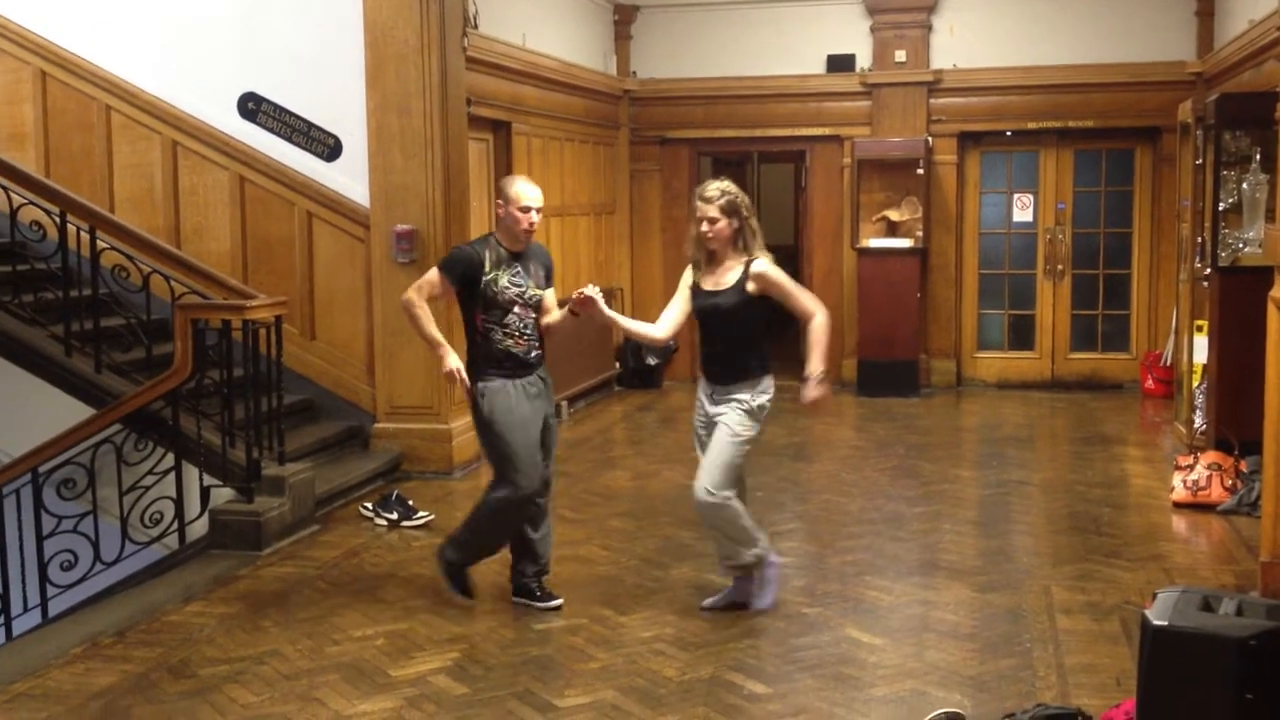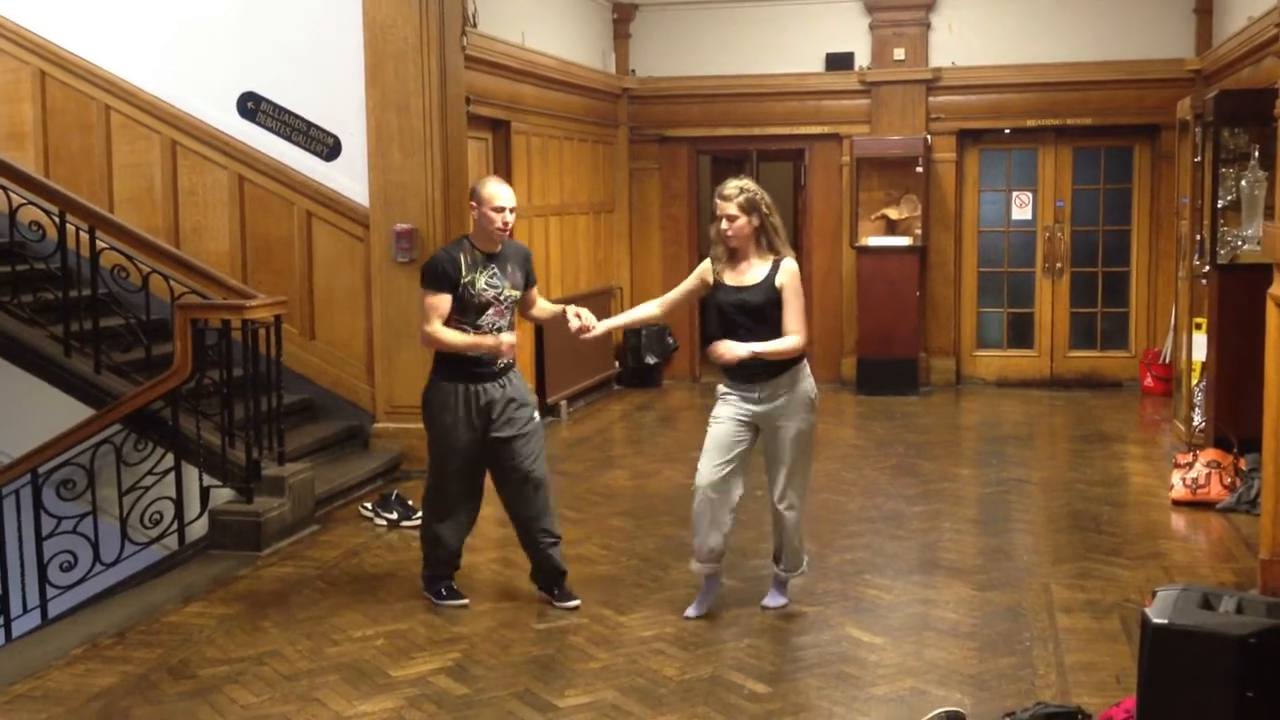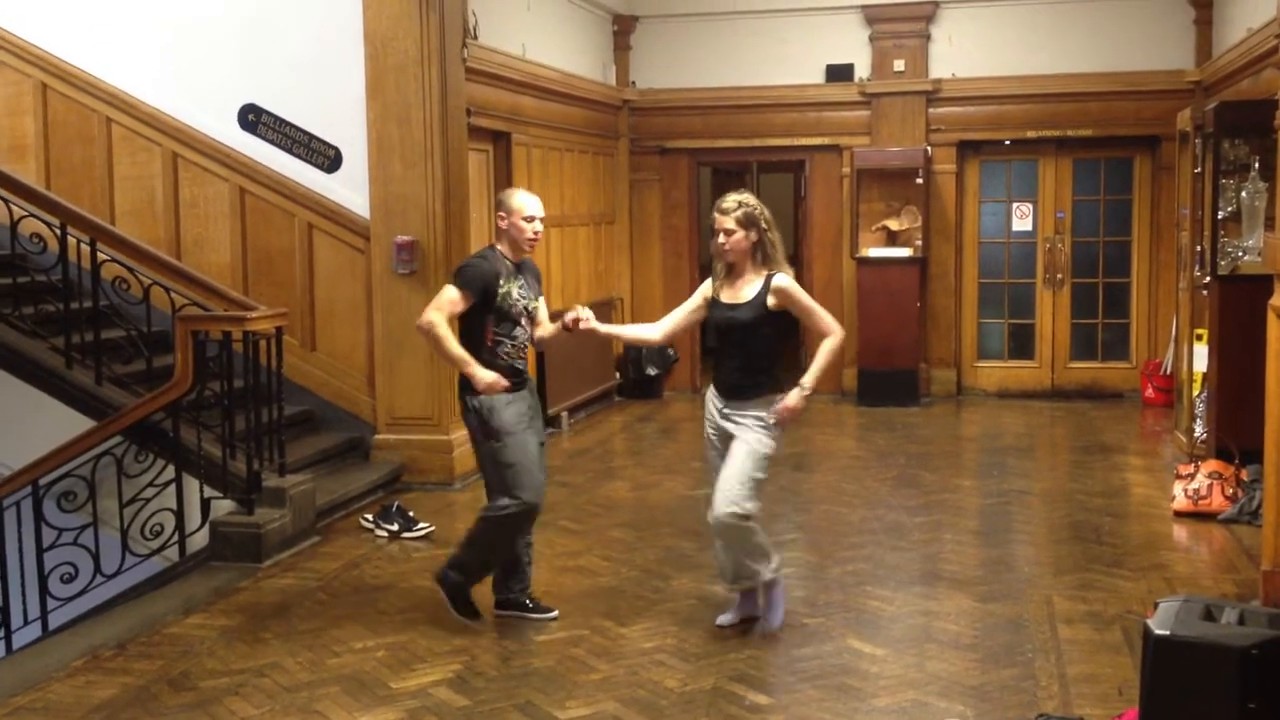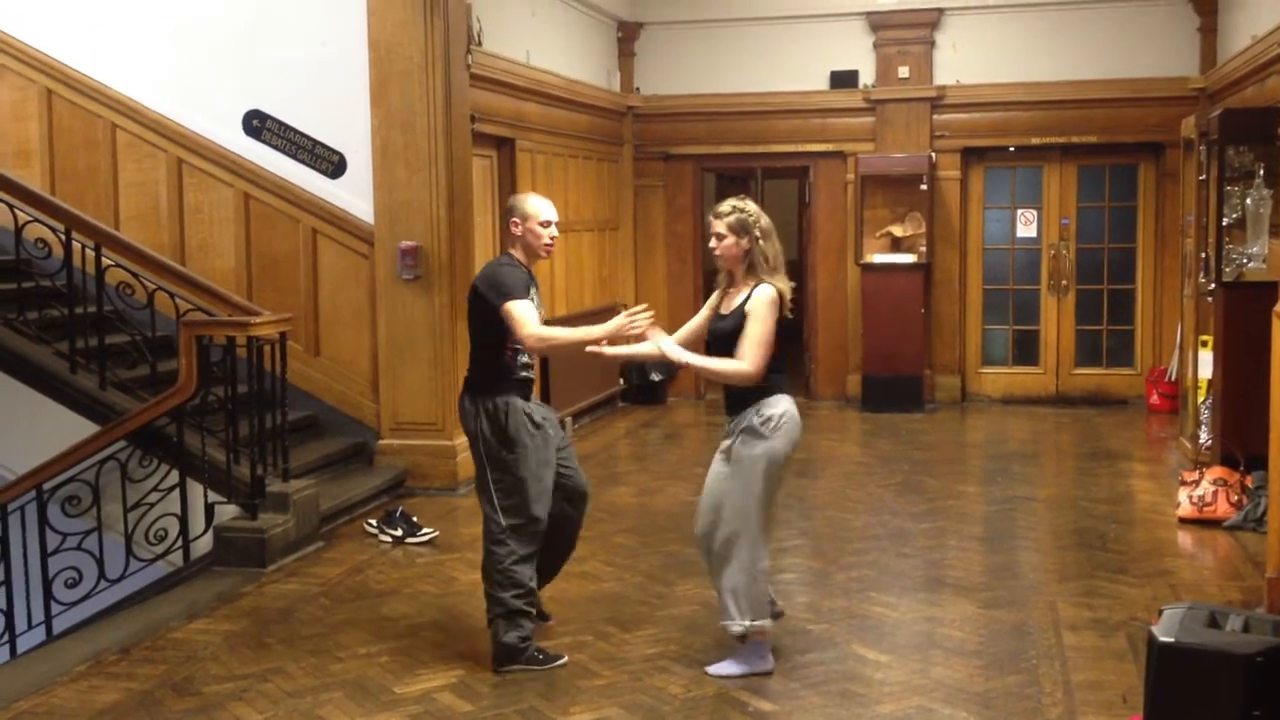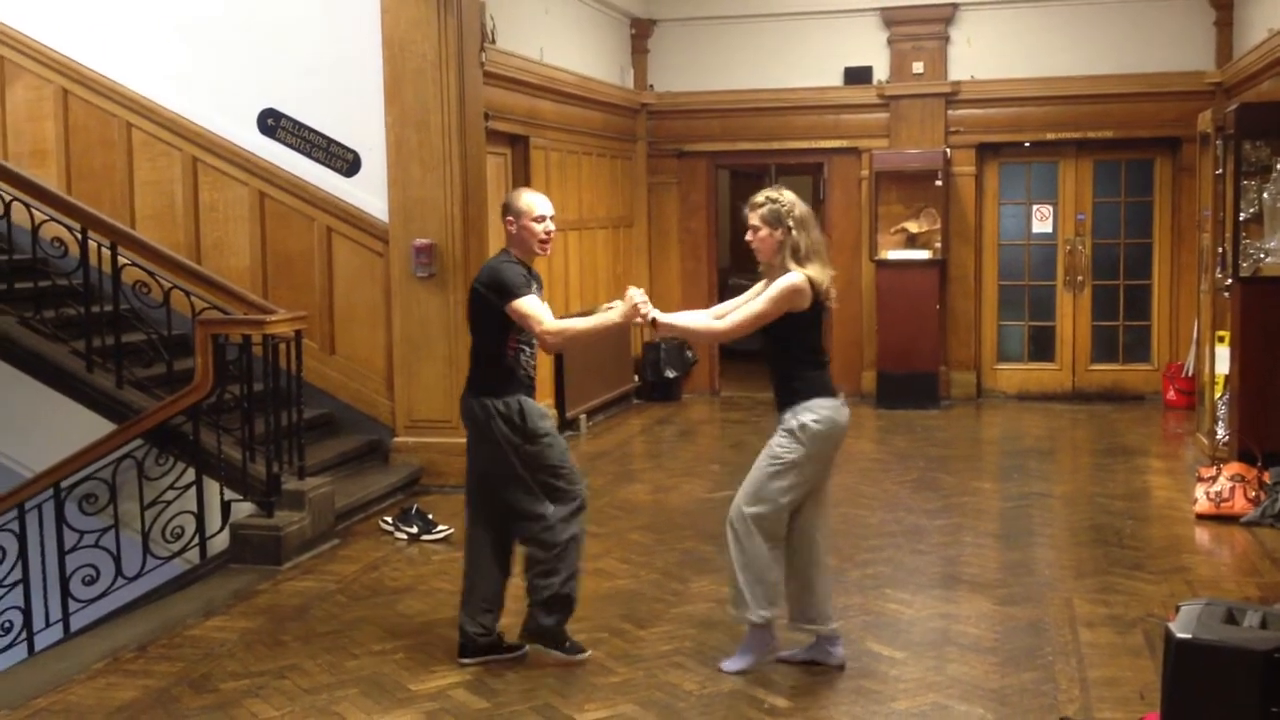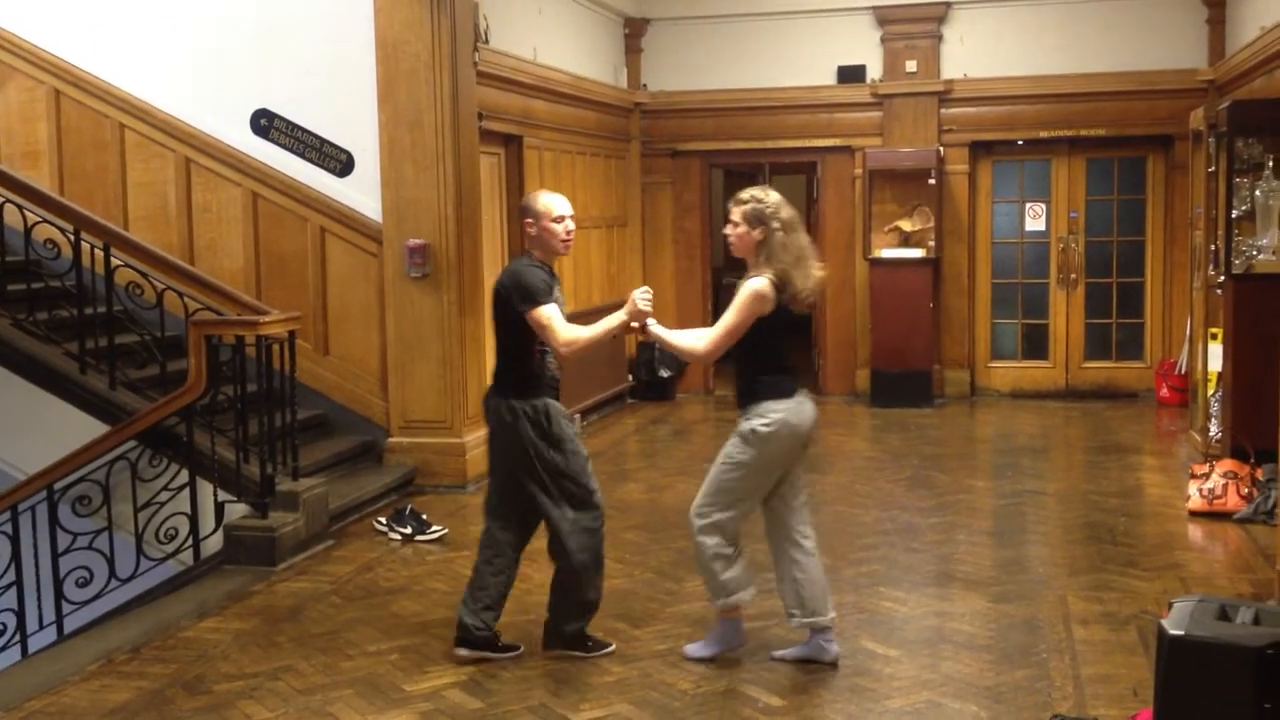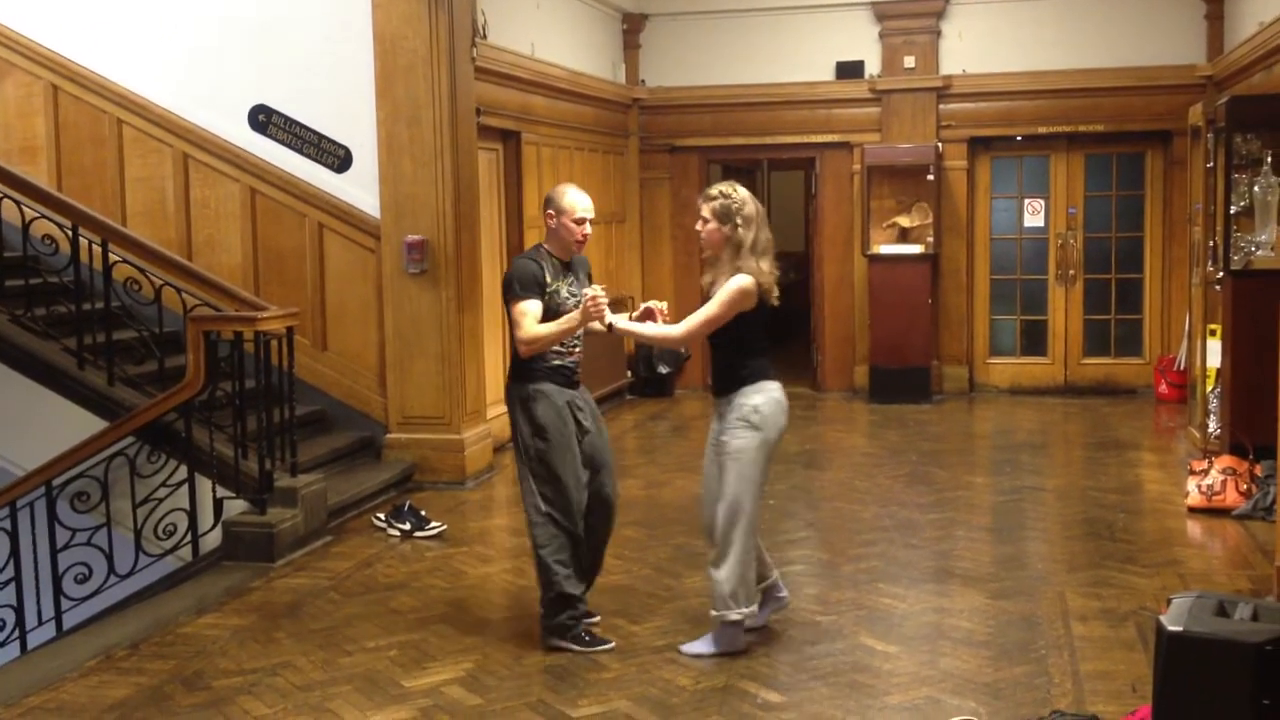
dt=0.4s
person 1, frame 1
left shoulder: (757, 270)
right shoulder: (694, 272)
left elbow: (816, 313)
right elbow: (663, 331)
left wrist: (815, 373)
right wrist: (608, 314)
left hip: (747, 394)
right hip: (708, 392)
left knee: (709, 493)
right knee: (721, 493)
left ankle: (762, 561)
right ankle: (743, 583)
person 1, frame 2
left shoulder: (784, 268)
right shoulder: (714, 268)
left elbow: (796, 340)
right elbow: (659, 307)
left wrist: (746, 348)
right wrist: (606, 324)
left hip: (787, 391)
right hip: (735, 393)
left knee: (785, 494)
right knee: (709, 483)
left ankle: (783, 577)
right ankle: (709, 579)
person 1, frame 3
left shoulder: (777, 285)
right shoulder: (713, 284)
left elbow: (833, 335)
right elbow: (661, 332)
left wrist: (803, 388)
right wrist: (604, 328)
left hip: (759, 411)
right hip: (717, 406)
left knee: (730, 509)
right knee: (728, 508)
left ankle: (768, 578)
right ankle: (747, 593)
person 1, frame 4
left shoulder: (764, 294)
right shoulder: (725, 294)
left elbow: (749, 369)
right elbow: (680, 341)
left wrist: (680, 357)
right wrist: (613, 350)
left hip: (767, 419)
right hip: (745, 422)
left knee: (740, 531)
right knee: (715, 527)
left ankle: (755, 646)
right ankle: (759, 604)
person 1, frame 5
left shoulder: (794, 284)
right shoulder: (777, 281)
left elbow: (721, 329)
right elbow: (714, 313)
left wrist: (659, 319)
right wrist: (660, 319)
left hip: (810, 418)
right hip: (813, 416)
left knee: (748, 516)
right knee: (799, 531)
left ankle: (760, 632)
right ankle: (826, 639)
person 1, frame 6
left shoulder: (759, 288)
right shoulder: (774, 284)
left elbow: (705, 351)
right elbow: (718, 337)
left wrist: (655, 331)
right wrist: (659, 330)
left hip: (769, 418)
right hip: (791, 411)
left knee: (710, 517)
right knee: (791, 527)
left ankle: (729, 624)
right ankle: (821, 635)
person 1, frame 7
left shoulder: (745, 282)
right shoulder: (723, 275)
left elbow: (682, 337)
right elbow: (703, 330)
left wrist: (619, 324)
right wrist: (655, 321)
left hip: (753, 405)
right hip: (732, 403)
left knee: (732, 514)
right knee: (717, 510)
left ankle: (729, 626)
right ankle: (767, 590)
person 2, frame 1
left shoulder: (541, 257)
right shoulder: (470, 257)
right elbow: (413, 298)
left wrist: (571, 309)
right wrist: (443, 350)
left hip: (537, 379)
right hip: (495, 384)
left knee: (537, 485)
right knee: (518, 481)
left ankle: (528, 579)
right ankle: (457, 554)
person 2, frame 2
left shoulder: (519, 255)
right shoulder: (446, 262)
left elbow: (532, 307)
right elbow: (431, 330)
left wrist: (565, 312)
right wrist: (485, 344)
left hip: (506, 384)
right hip: (455, 388)
left knee: (529, 476)
right knee: (452, 485)
left ankle: (551, 576)
right ankle: (438, 576)
person 2, frame 3
left shoulder: (530, 271)
right shoulder: (481, 268)
right elbow: (430, 321)
left wrist: (565, 323)
right wrist: (472, 370)
left hip: (523, 393)
right hip: (492, 395)
left knee: (524, 494)
right knee: (519, 494)
left ankle: (512, 593)
right ankle: (460, 575)
person 2, frame 4
left shoulder: (523, 276)
right shoulder: (502, 276)
right elbow: (531, 337)
left wrist: (590, 338)
right wrist: (608, 329)
left hip: (520, 405)
right hip: (495, 408)
left knee: (570, 492)
right knee: (515, 520)
left ankle: (520, 594)
right ankle: (512, 644)
person 2, frame 5
left shoulder: (526, 276)
right shoulder: (501, 275)
left elbow: (546, 339)
right elbow: (548, 331)
left wrist: (600, 316)
right wrist: (615, 317)
left hip: (496, 405)
right hip: (502, 407)
left knee: (492, 521)
right knee: (563, 502)
left ankle: (477, 637)
right ankle: (547, 623)
person 2, frame 6
left shoulder: (541, 274)
right shoulder: (525, 278)
left elbow: (563, 337)
right elbow: (563, 344)
left wrist: (620, 322)
right wrist: (622, 316)
left hip: (520, 404)
right hip: (527, 407)
left knee: (509, 520)
right knee: (580, 511)
left ankle: (476, 630)
right ankle: (568, 628)
person 2, frame 7
left shoulder: (578, 266)
right shoulder: (526, 270)
left elbow: (594, 324)
right elbow: (525, 341)
left wrist: (634, 318)
right wrist: (578, 316)
left hip: (573, 390)
right hip: (538, 395)
left knee: (599, 496)
right knee: (558, 505)
left ankle: (567, 602)
right ankle: (562, 622)
